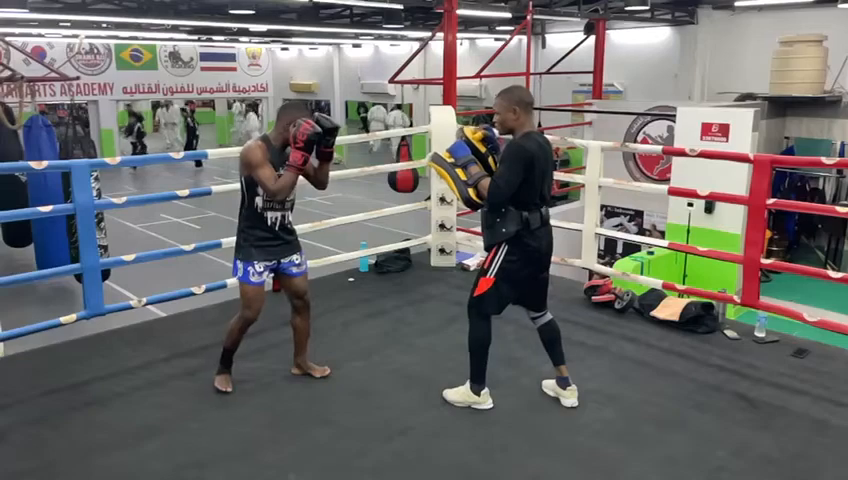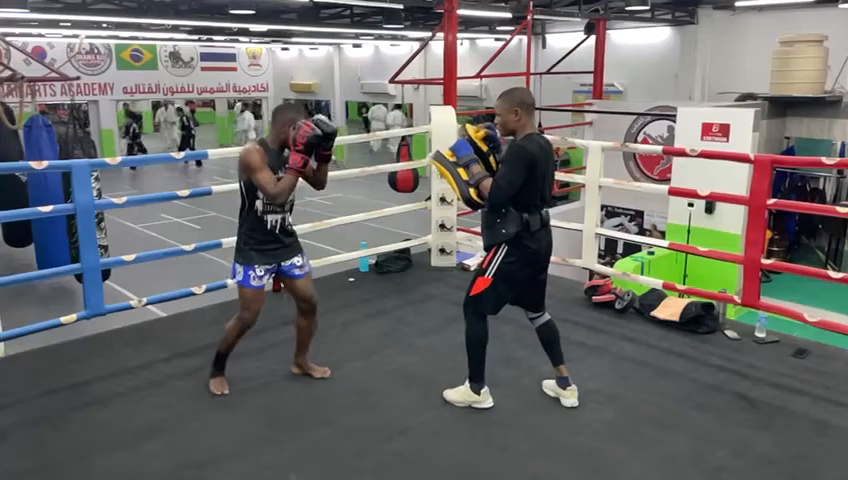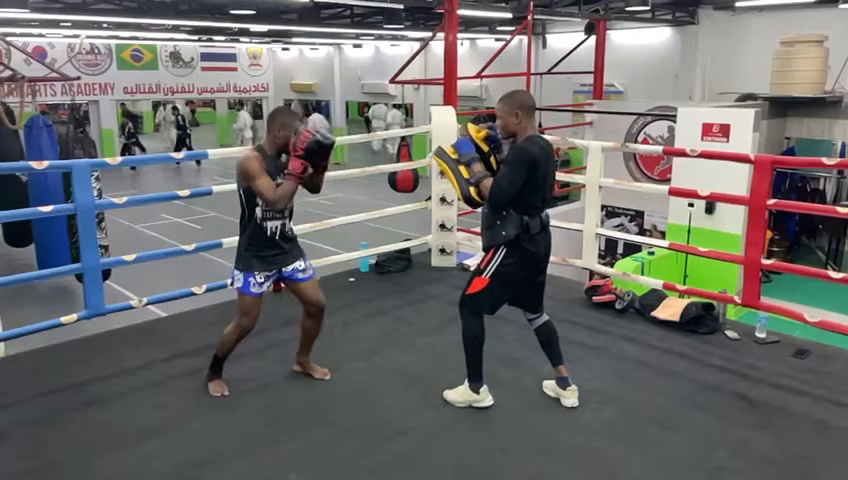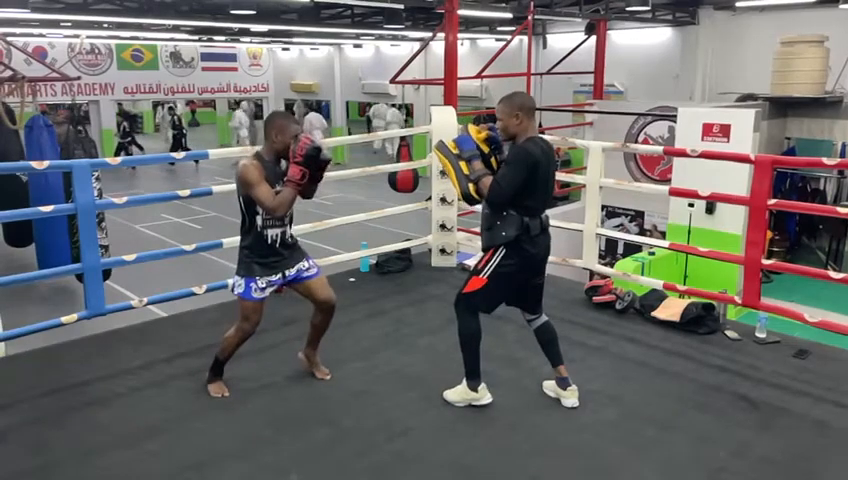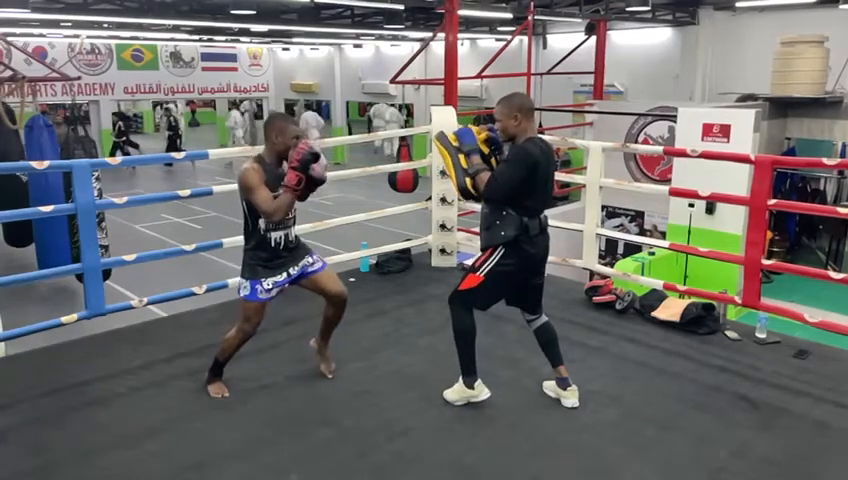
dt=0.4s
person 1, frame 1
left shoulder: (519, 148)
right shoulder: (541, 144)
left elbow: (496, 195)
left wrist: (469, 162)
right wrist: (496, 152)
left hip: (515, 243)
right hip: (537, 237)
left knee: (479, 309)
right knee: (537, 309)
left ankle: (477, 390)
right ankle: (565, 384)
person 1, frame 2
left shoulder: (521, 150)
right shoulder: (542, 145)
left elbow: (496, 196)
left wrist: (471, 162)
left hip: (515, 244)
right hip: (536, 238)
left knee: (474, 307)
right knee: (535, 309)
left ankle: (476, 390)
right ankle: (564, 384)
person 1, frame 3
left shoulder: (523, 152)
right shoulder: (542, 147)
left elbow: (496, 196)
left wrist: (472, 160)
left hip: (514, 245)
right hip: (535, 241)
left knee: (470, 306)
right knee: (534, 311)
left ankle: (476, 389)
right ankle: (564, 384)
person 1, frame 4
left shoulder: (523, 153)
right shoulder: (543, 149)
left elbow: (495, 195)
left wrist: (473, 158)
left hip: (513, 246)
right hip: (534, 242)
left knee: (466, 305)
right knee: (533, 311)
left ankle: (474, 387)
right ankle: (564, 384)
person 1, frame 5
left shoulder: (523, 153)
right shoulder: (542, 149)
left elbow: (491, 192)
left wrist: (472, 152)
right wrist: (498, 151)
left hip: (512, 246)
right hip: (533, 242)
left knee: (460, 302)
right knee: (532, 312)
left ankle: (471, 384)
right ankle: (564, 384)
person 2, frame 1
left shoulder: (292, 150)
right shoulder: (255, 150)
left elbow: (320, 183)
right elbow: (277, 191)
left wrist: (325, 149)
right wrist: (300, 154)
left hip: (286, 240)
right hip: (255, 244)
left knee: (301, 301)
right knee: (250, 313)
left ankle: (301, 361)
right ankle: (224, 367)
person 2, frame 2
left shoulder: (290, 152)
right shoulder: (253, 154)
left elbow: (319, 183)
right elbow: (277, 195)
left wrist: (324, 152)
right wrist: (300, 157)
left hip: (286, 243)
right hip: (254, 249)
left knee: (308, 302)
right knee: (248, 316)
left ankle: (301, 361)
right ankle: (217, 370)
person 2, frame 3
left shoulder: (288, 157)
right shoulder: (251, 162)
left elbow: (314, 188)
right elbow: (276, 201)
left wrist: (320, 161)
right wrist: (299, 162)
left hip: (288, 248)
right hip: (255, 255)
left knee: (316, 305)
right knee: (246, 322)
left ankle: (303, 360)
right ankle: (214, 373)
person 2, frame 4
left shoulder: (286, 163)
right shoulder: (250, 169)
left elbow: (306, 194)
right elbow: (276, 209)
left wrist: (315, 171)
right wrist: (299, 169)
left hip: (289, 252)
right hip: (257, 261)
left knee: (327, 301)
right knee: (247, 326)
left ankle: (310, 353)
right ankle: (214, 375)
person 2, frame 5
left shoulder: (286, 164)
right shoulder: (251, 172)
left elbow: (298, 197)
right elbow: (274, 213)
left wrist: (310, 181)
right wrist: (297, 174)
left hip: (294, 251)
right hip: (262, 262)
left knee: (338, 295)
right knee: (247, 327)
left ankle: (322, 344)
right ankle: (214, 375)
